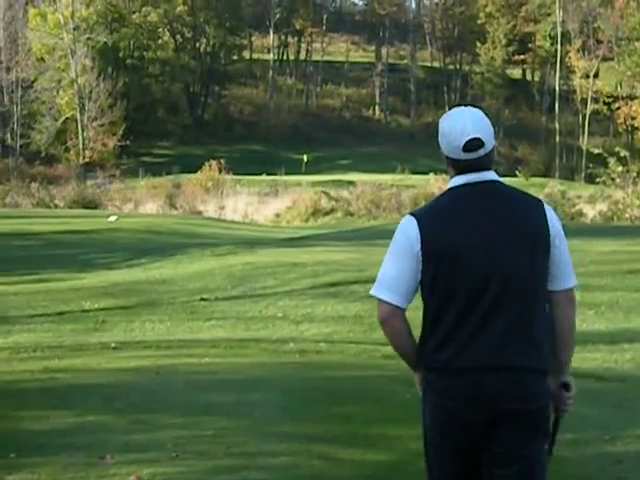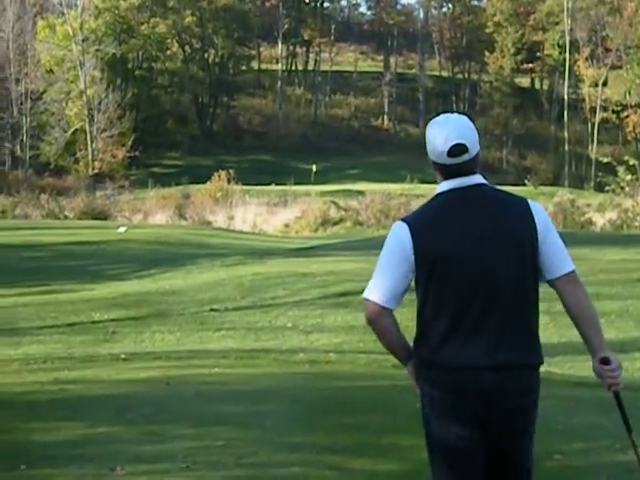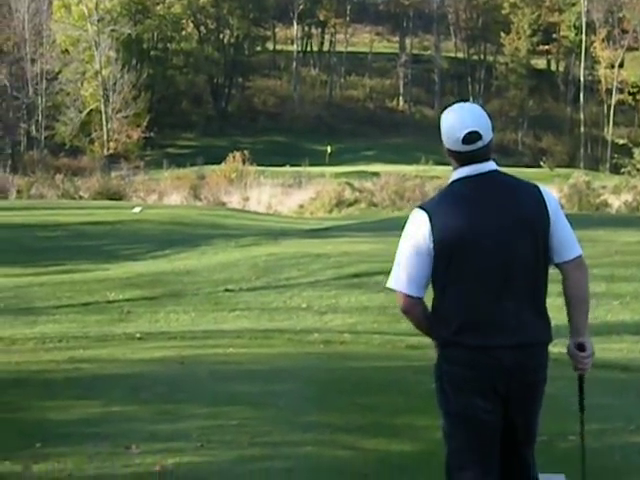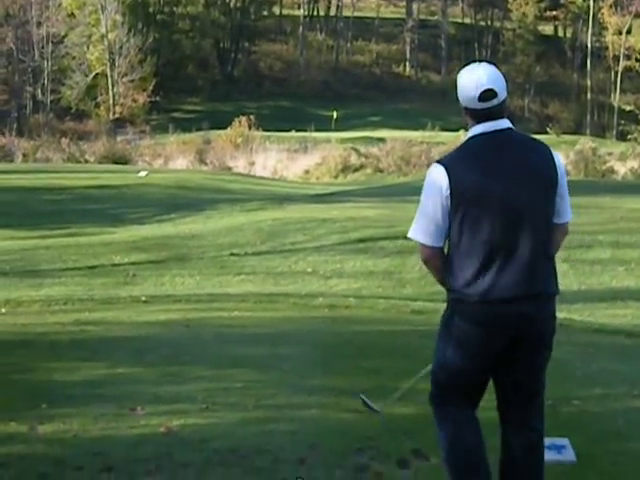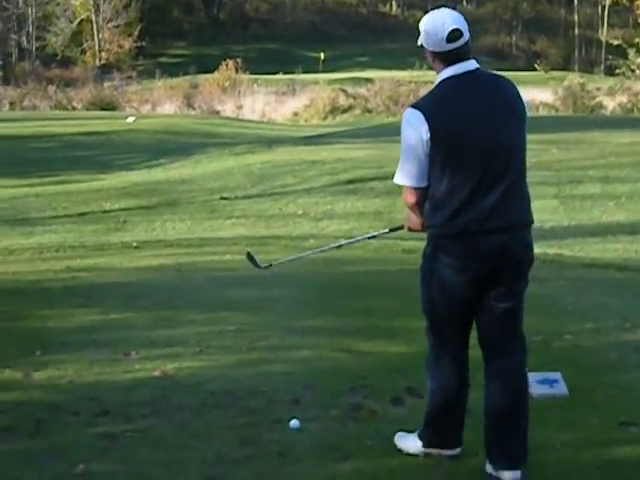
dt=0.3s
person 1, frame 1
left shoulder: (419, 224)
right shoulder: (539, 214)
left elbow: (388, 312)
right elbow: (564, 303)
left wrist: (418, 367)
right wrist: (559, 374)
left hip: (450, 386)
right hip: (522, 385)
person 1, frame 2
left shoulder: (412, 229)
right shoulder: (527, 213)
left elbow: (375, 311)
right elbow: (569, 286)
left wrist: (410, 360)
right wrist: (600, 353)
left hip: (450, 384)
right hip: (517, 380)
person 1, frame 3
left shoulder: (430, 215)
right shoulder: (538, 198)
left elbow: (407, 302)
right elbow: (575, 269)
left wrist: (442, 336)
right wrist: (580, 337)
left hip: (465, 361)
right hip: (528, 355)
person 1, frame 4
left shoulder: (446, 170)
right shoulder: (546, 157)
left elbow: (429, 253)
right elbow: (559, 229)
left hip: (475, 311)
right hip: (536, 308)
left knee: (453, 404)
right knee: (524, 417)
person 1, frame 5
left shoulder: (421, 113)
right shoulder: (510, 93)
left elbow: (414, 193)
left wrist: (423, 217)
left hip: (455, 245)
right hip: (513, 238)
left knee: (447, 344)
right knee: (506, 347)
left ankle: (441, 437)
